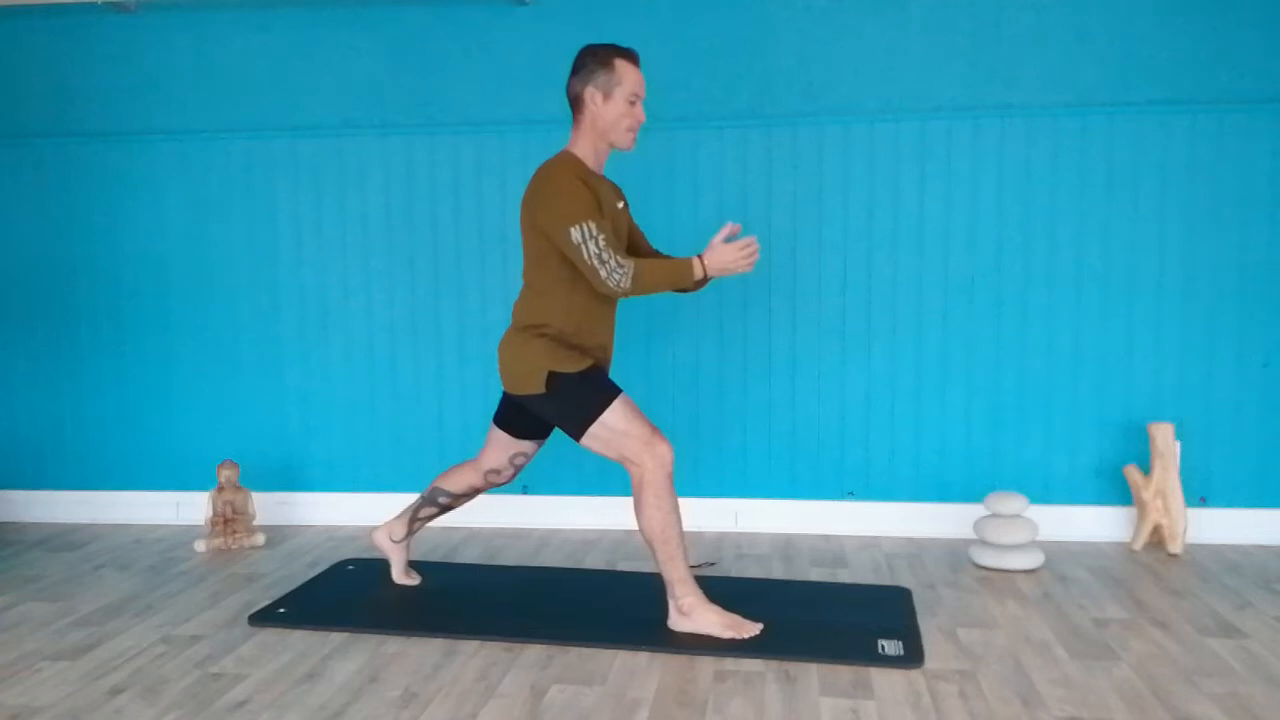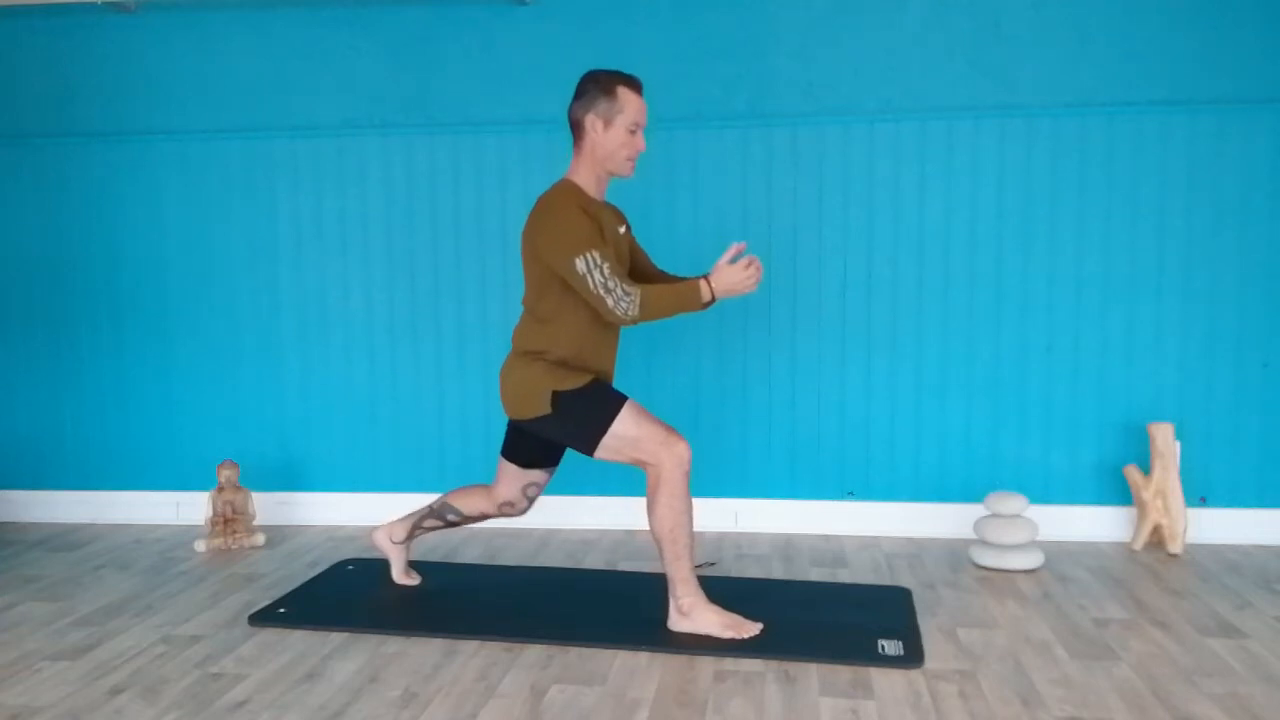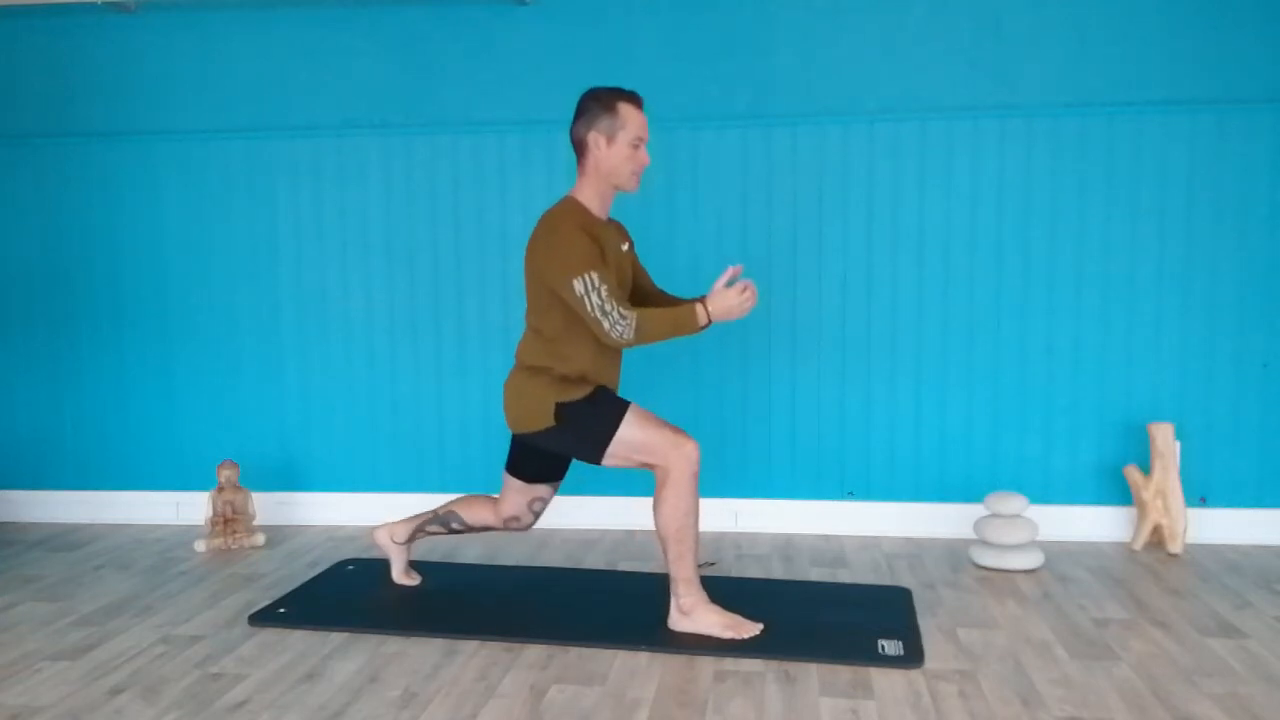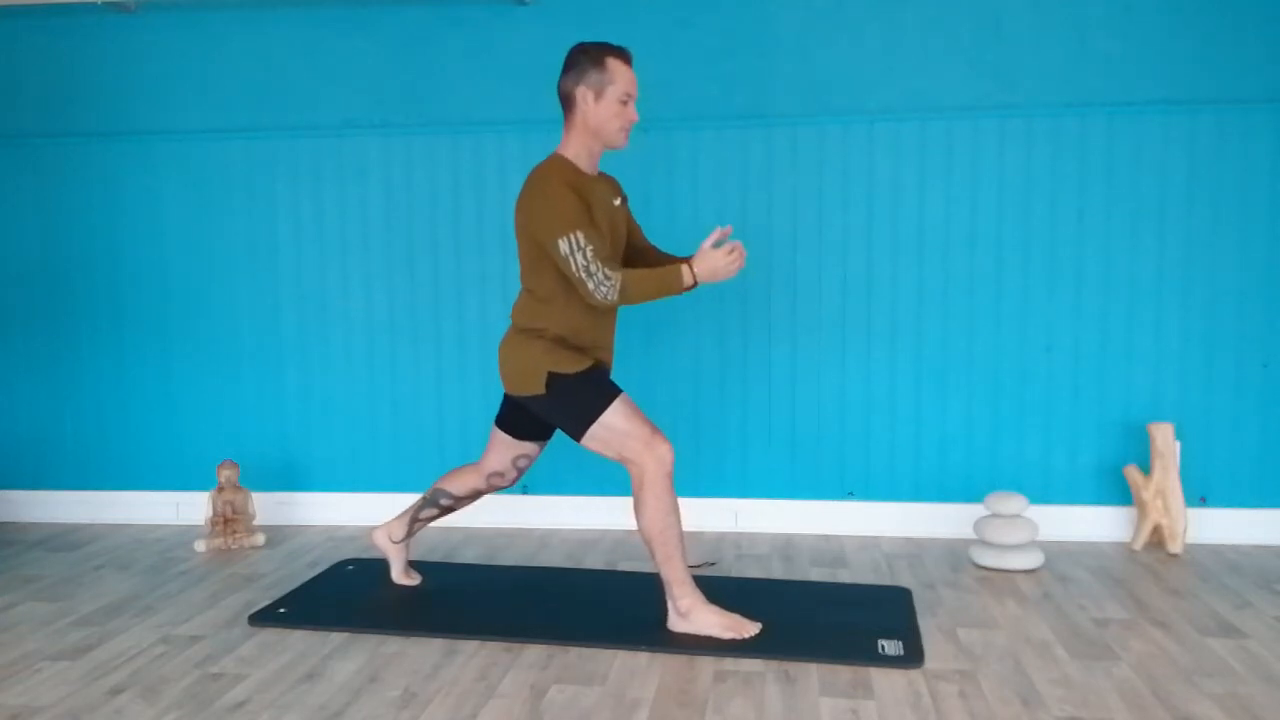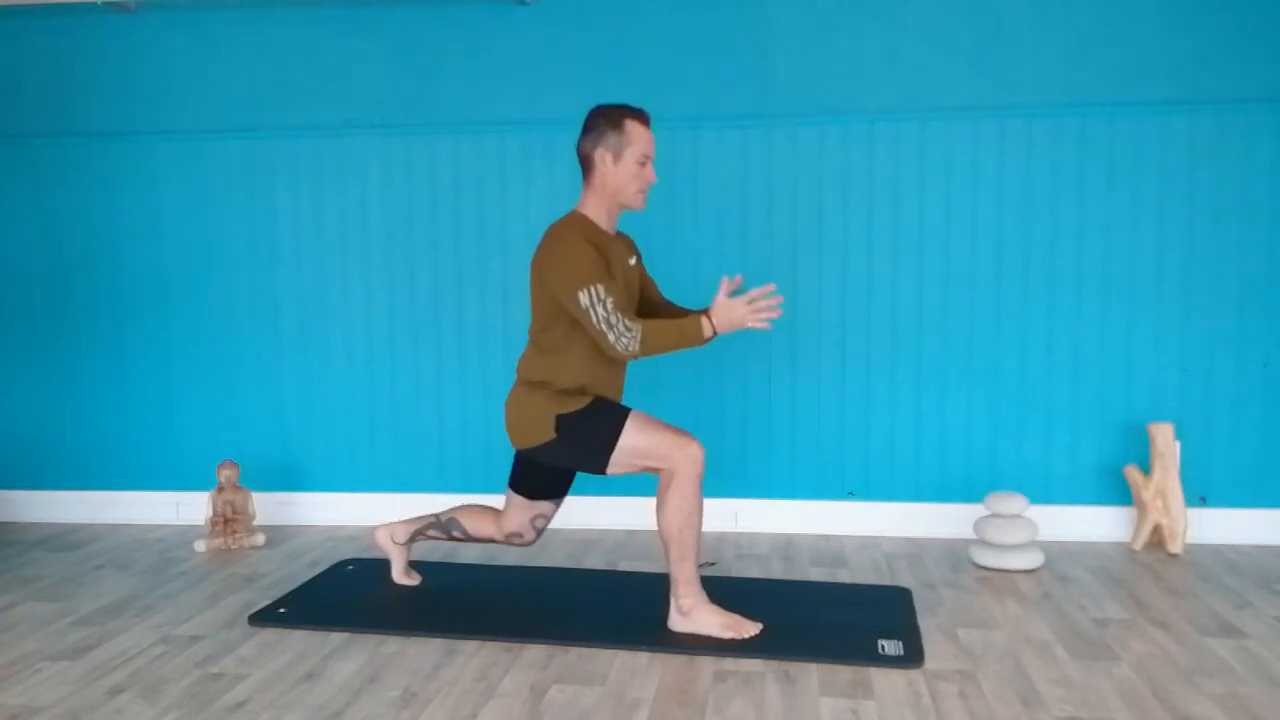
dt=1s
person 1, frame 1
left shoulder: (605, 192)
right shoulder: (560, 184)
left elbow: (645, 262)
right elbow: (613, 277)
left wrist: (704, 266)
right wrist: (703, 265)
left hip: (553, 359)
right hip: (547, 360)
left knee: (491, 468)
right knee: (653, 454)
left ankle: (396, 532)
right ankle: (686, 605)
person 1, frame 2
left shoulder: (608, 217)
right shoulder: (561, 214)
left elbow: (652, 283)
right elbow: (620, 304)
left wrist: (709, 282)
right wrist: (710, 288)
left hip: (552, 381)
right hip: (548, 382)
left knee: (505, 500)
right knee: (670, 452)
left ankle: (397, 534)
right ankle: (687, 606)
person 1, frame 3
left shoulder: (613, 234)
right shoulder: (563, 233)
left elbow: (651, 303)
right elbow: (617, 327)
left wrist: (707, 303)
right wrist: (706, 312)
left hip: (556, 397)
right hip: (551, 398)
left knee: (510, 515)
right knee: (679, 453)
left ankle: (399, 535)
right ankle: (688, 605)
person 1, frame 4
left shoulder: (605, 190)
right shoulder: (551, 189)
left elbow: (641, 258)
right elbow: (601, 286)
left wrist: (700, 262)
right wrist: (693, 273)
left hip: (553, 359)
right hip: (547, 361)
left knee: (495, 472)
right knee: (653, 454)
left ankle: (396, 533)
right ankle: (686, 606)
person 1, frame 5
left shoulder: (621, 248)
right shoulder: (569, 246)
left elbow: (658, 314)
right elbow: (622, 339)
left wrist: (714, 314)
right wrist: (711, 324)
left hip: (558, 410)
right hip: (552, 411)
left knee: (515, 530)
right knee: (683, 454)
left ankle: (399, 535)
right ankle: (688, 605)
